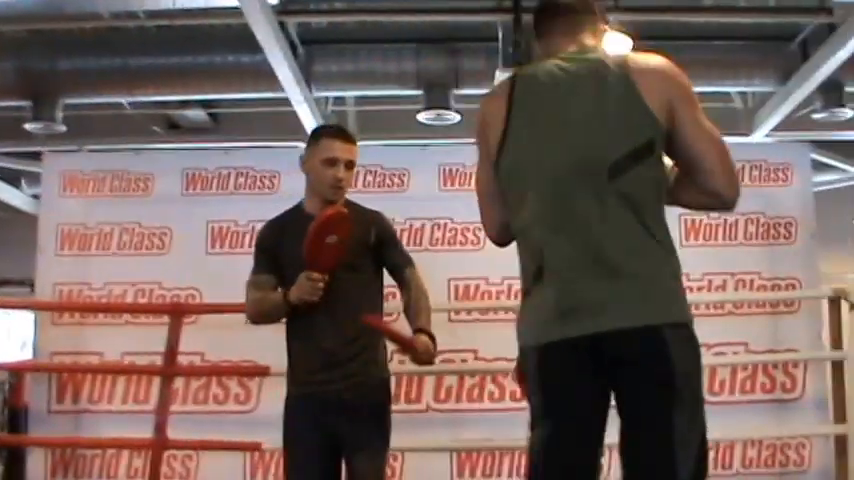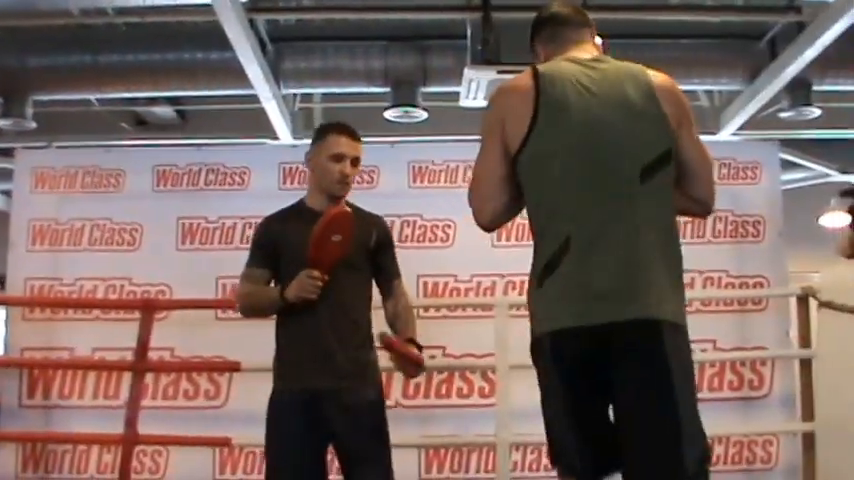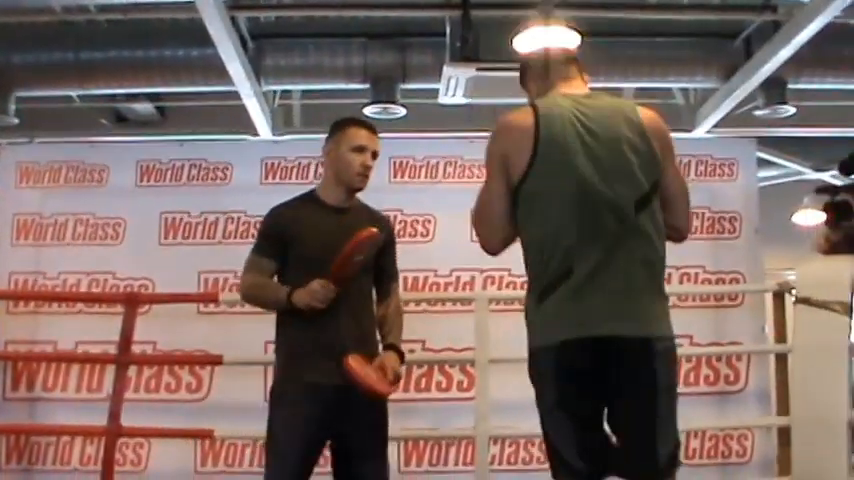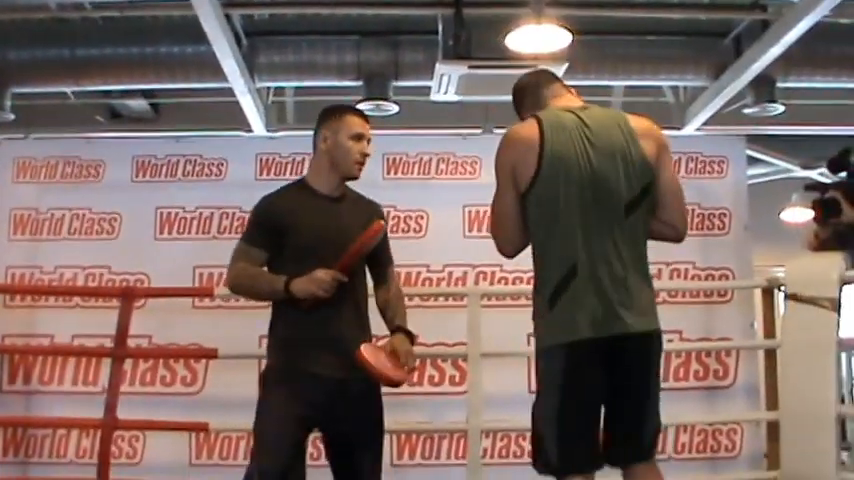
dt=0.2s
person 1, frame 1
left shoulder: (500, 104)
right shoulder: (652, 75)
left elbow: (497, 226)
right elbow: (723, 188)
left hip: (552, 325)
right hip: (648, 315)
person 1, frame 2
left shoulder: (514, 97)
right shoulder: (658, 89)
left elbow: (487, 211)
right elbow: (701, 196)
left hip: (564, 315)
right hip: (649, 308)
person 1, frame 3
left shoulder: (515, 131)
right shoulder: (647, 124)
left elbow: (491, 237)
right elbow: (678, 223)
left hip: (559, 330)
right hip: (641, 324)
person 1, frame 4
left shoulder: (521, 142)
right shoulder: (644, 133)
left elbow: (508, 241)
right elbow: (675, 224)
left hip: (568, 328)
right hip: (635, 321)
person 2, frame 1
left shoulder: (372, 225)
right shoulder: (276, 233)
left elbow: (411, 283)
right elbow: (254, 307)
left wrist: (422, 332)
right wrist: (290, 297)
left hip: (364, 382)
right hip: (305, 388)
person 2, frame 2
left shoulder: (372, 228)
right shoulder: (276, 227)
left elbow: (394, 295)
right elbow: (246, 299)
left wrist: (408, 343)
right wrist: (286, 293)
left hip: (359, 383)
right hip: (295, 385)
person 2, frame 3
left shoulder: (378, 227)
right shoulder: (285, 218)
left elbow: (389, 298)
right elbow: (250, 285)
left wrist: (392, 348)
right wrist: (294, 296)
left hip: (361, 383)
right hip: (299, 379)
person 2, frame 4
left shoulder: (369, 213)
right shoulder: (278, 206)
left elbow: (387, 282)
right elbow: (237, 276)
left wrist: (399, 331)
right wrist: (292, 285)
left hip: (356, 371)
right hip: (292, 369)
